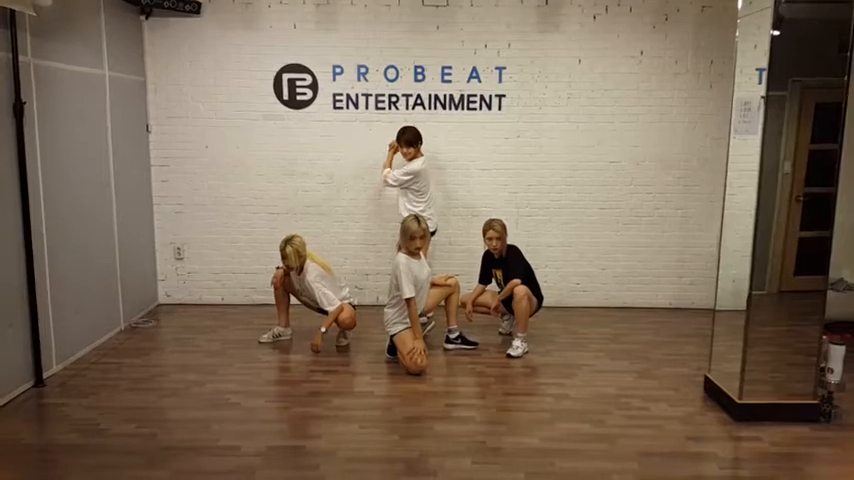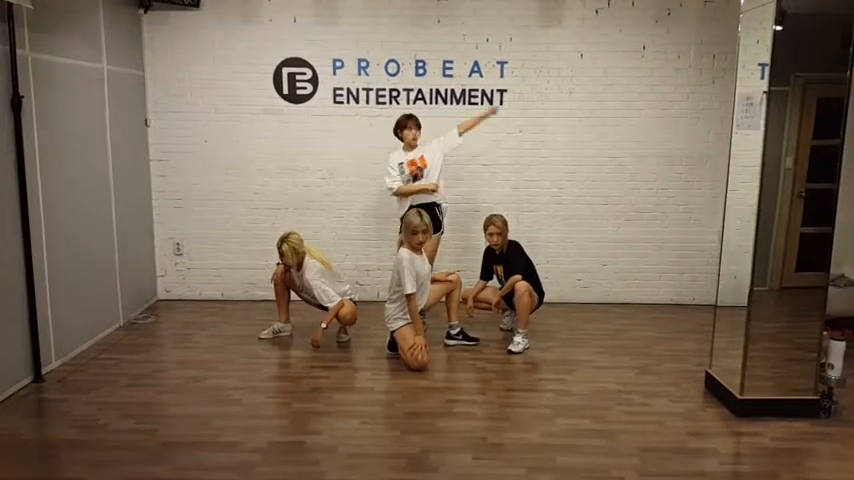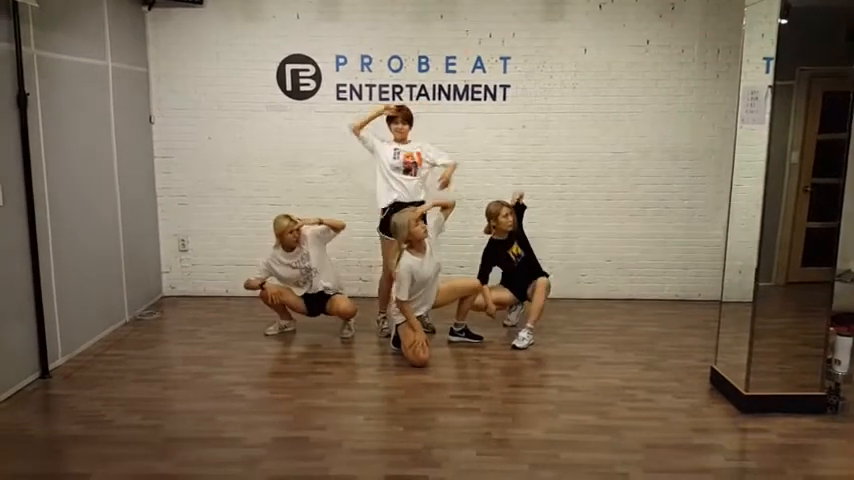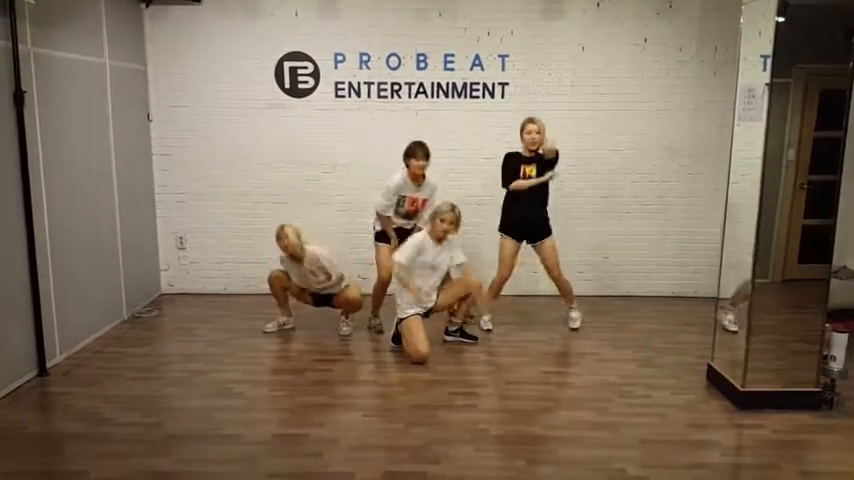
dt=1s
person 1, frame 1
left shoulder: (414, 168)
right shoulder: (417, 161)
left elbow: (387, 178)
left wrist: (390, 154)
right wrist: (394, 151)
left ankle: (425, 316)
right ankle: (423, 310)
person 1, frame 2
left shoulder: (433, 147)
right shoulder: (395, 158)
left elbow: (460, 130)
right elbow: (395, 189)
left wrist: (484, 115)
right wrist: (423, 187)
left hip: (433, 208)
person 1, frame 3
left shoulder: (422, 148)
right shoulder: (381, 147)
left elbow: (450, 162)
right elbow: (356, 129)
left wrist: (448, 172)
right wrist: (381, 110)
left hip: (417, 208)
right hip: (392, 209)
right knee: (390, 270)
left ankle: (420, 314)
right ankle: (382, 317)
person 1, frame 4
left shoulder: (431, 187)
right shoulder: (396, 183)
left elbow: (422, 219)
right elbow: (382, 213)
right wrist: (393, 239)
left hip: (410, 231)
right hip: (386, 231)
right knee: (385, 276)
right ankle: (374, 316)
person 2, frame 1
left shoulder: (418, 253)
right shoulder: (402, 262)
right elbow: (410, 302)
left wrist: (434, 281)
right wrist: (418, 338)
left hip: (418, 305)
right hip: (400, 318)
left knee: (453, 284)
right knee: (417, 366)
left ankle: (453, 336)
right ankle: (397, 344)
person 2, frame 2
left shoulder: (419, 249)
right shoulder: (405, 258)
right elbow: (410, 299)
left wrist: (435, 277)
right wrist: (419, 334)
left hip: (419, 303)
right hip: (401, 315)
left knee: (454, 279)
right knee: (419, 362)
left ankle: (454, 332)
right ankle: (398, 340)
person 2, frame 3
left shoulder: (430, 234)
right shoulder: (406, 264)
left elbow: (451, 205)
right elbow: (401, 302)
left wrist: (430, 204)
right wrist: (418, 331)
left hip: (431, 295)
right hip: (409, 311)
left knee: (474, 286)
right knee: (420, 359)
left ankle: (458, 330)
right ankle: (401, 335)
person 2, frame 4
left shoulder: (451, 242)
right shoulder: (419, 240)
left elbow: (463, 270)
right elbow: (398, 268)
left wrist: (478, 295)
right wrist: (413, 288)
left hip: (434, 297)
right hip: (411, 304)
left knee: (475, 285)
right knee: (420, 355)
left ankle: (453, 329)
right ankle: (403, 328)
person 3, frame 1
left shoulder: (513, 253)
right shoulder: (488, 255)
left elbow: (516, 281)
right elbow: (483, 283)
left wrist: (497, 299)
right wrist: (470, 302)
left hip: (531, 300)
right hip: (507, 299)
left knee: (520, 290)
right knee: (465, 300)
left ankle: (521, 341)
right ankle: (507, 316)
person 3, frame 2
left shoulder: (514, 249)
right shoulder: (489, 252)
left elbow: (517, 277)
right elbow: (484, 279)
left wrist: (499, 295)
right wrist: (471, 297)
left hip: (531, 296)
right hip: (508, 295)
left knee: (521, 286)
right knee: (466, 295)
left ankle: (522, 337)
right ankle: (509, 312)
person 3, frame 3
left shoulder: (515, 225)
right shoulder: (491, 249)
left elbow: (519, 196)
right elbow: (482, 279)
left wrist: (516, 198)
right wrist: (489, 302)
left hip: (533, 284)
right hip: (511, 287)
left knee: (543, 282)
right knee: (476, 302)
left ankle: (527, 331)
right ankle: (515, 306)
person 3, frame 4
left shoulder: (545, 159)
right shoulder: (511, 158)
left elbow: (552, 152)
right elbow: (512, 185)
right wrist: (542, 179)
left hip: (539, 225)
right hip: (512, 225)
left knee: (556, 274)
right knee: (503, 275)
left ankle: (573, 309)
right ankle: (486, 313)
person 4, frame 1
left shoulder: (312, 277)
right shoulder: (297, 262)
left elbow: (336, 307)
right elbow: (287, 267)
left wrist: (320, 333)
right wrist: (280, 270)
left hip: (340, 302)
right hip: (318, 299)
left knee: (346, 321)
right knee: (280, 281)
left ankle: (343, 331)
right ankle: (283, 328)
person 4, frame 2
left shoulder: (310, 274)
right shoulder: (300, 257)
left elbow: (337, 302)
right elbow: (286, 263)
left wrist: (320, 328)
right wrist: (281, 266)
left hip: (341, 299)
right hip: (318, 296)
left knee: (346, 316)
right knee: (280, 277)
left ankle: (344, 327)
right ankle: (283, 324)
person 4, frame 3
left shoulder: (311, 237)
right shoulder: (274, 259)
left elbow: (341, 225)
right elbow: (248, 283)
left wrist: (317, 221)
right wrist: (264, 285)
left hip: (327, 295)
right hip: (304, 300)
left knee: (347, 310)
right knee: (267, 293)
left ankle: (347, 321)
right ankle: (286, 321)
person 4, frame 4
left shoulder: (318, 254)
right shoulder: (285, 260)
left elbow: (337, 278)
right wrist: (292, 284)
left hip: (335, 292)
right hip: (312, 294)
left knee: (355, 298)
right knee: (275, 277)
left ankle: (345, 318)
right ankle: (286, 317)
